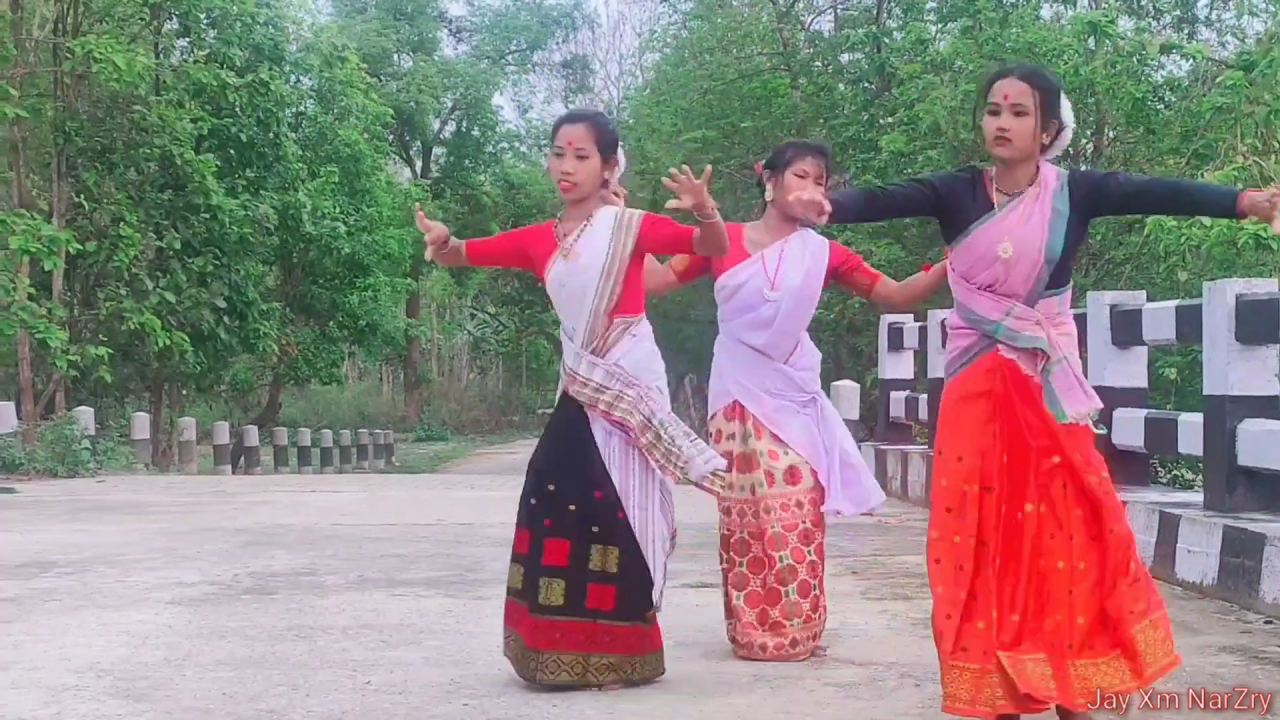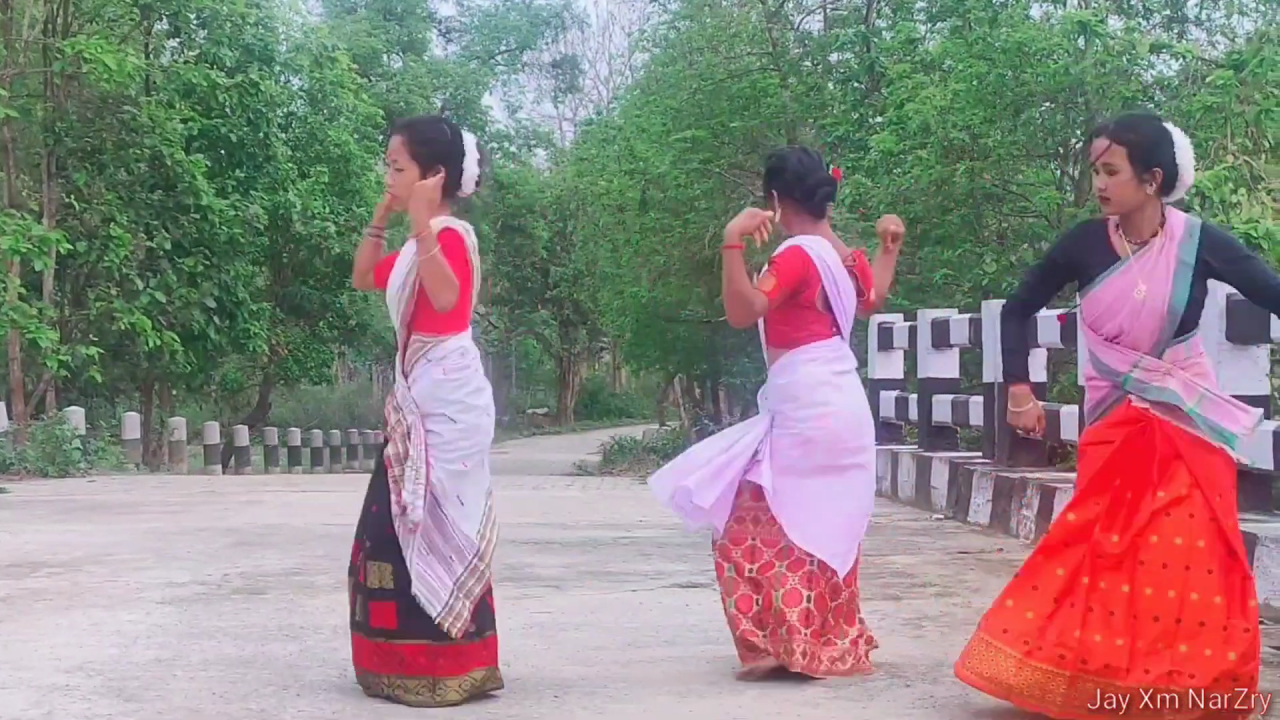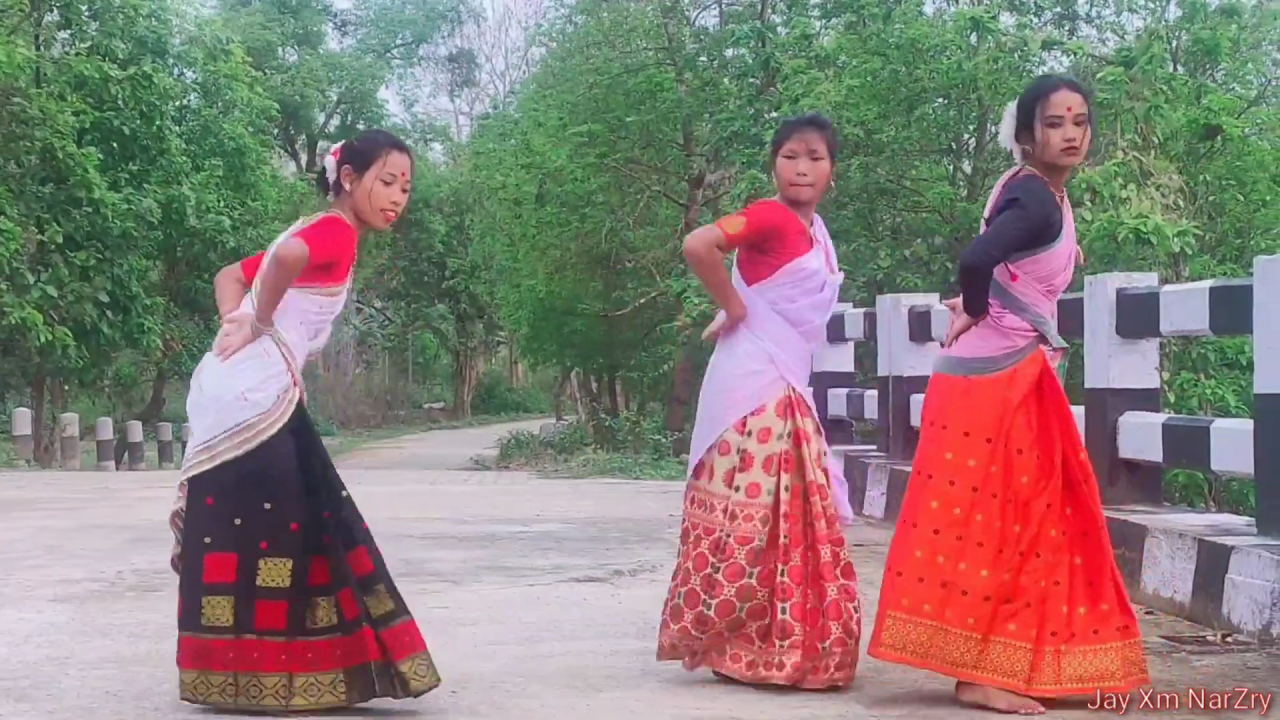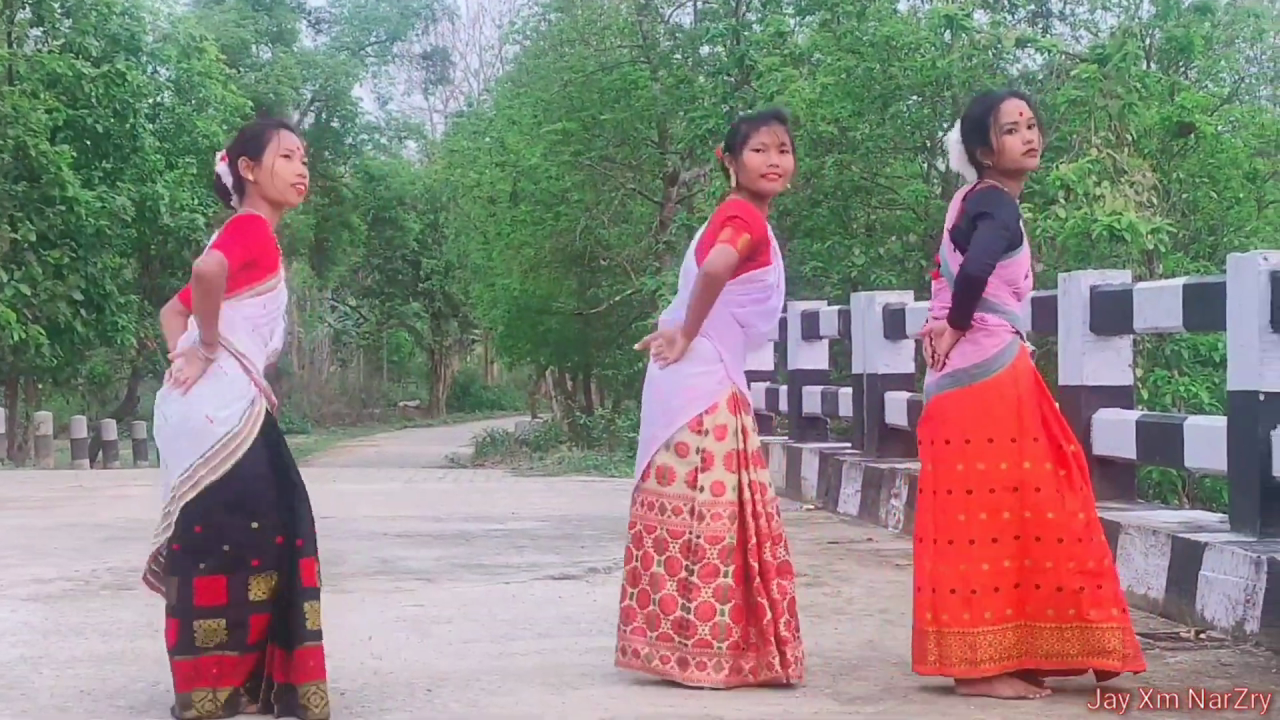
dt=1s
person 1, frame 1
left shoulder: (1073, 190)
right shoulder: (953, 189)
left elbow: (1155, 193)
right elbow: (876, 201)
right wrist: (830, 205)
left hip: (1046, 378)
right hip: (974, 381)
left knee: (1067, 522)
right knee: (977, 531)
person 1, frame 2
left shoulder: (1199, 241)
right shoulder: (1084, 243)
right elbow: (1018, 309)
right wrist: (1018, 387)
left hip: (1186, 421)
right hip: (1113, 422)
left knee: (1195, 563)
right knee: (1098, 553)
person 1, frame 3
left shoulder: (1031, 191)
right shoulder: (1038, 199)
left elbow: (988, 262)
right elbow: (978, 259)
left wrist: (974, 311)
right wrist: (975, 314)
left hip: (1017, 375)
right hip: (996, 377)
left knee: (1034, 516)
right knee: (990, 520)
left ankle: (1007, 664)
right ankle: (979, 673)
person 1, frame 4
left shoulder: (974, 203)
right shoulder: (995, 203)
left elbow: (949, 276)
right elbow: (973, 271)
left wrist: (945, 325)
right wrist: (958, 327)
left hip: (973, 382)
right hip: (988, 380)
left knee: (991, 515)
right knee: (1015, 511)
left ankle: (991, 659)
right ankle: (981, 665)
person 2, frame 1
left shoulder: (631, 226)
right shoulder: (535, 238)
left elbow: (712, 251)
right elbow: (461, 257)
left wrist: (704, 207)
right wrist: (440, 239)
left hip: (628, 386)
right hip: (579, 389)
left knee: (610, 511)
right knee: (554, 504)
left ankle: (614, 653)
right ankle: (564, 651)
person 2, frame 2
left shoulder: (447, 236)
right shoulder: (420, 242)
left elbow: (444, 303)
right elbow: (364, 278)
left wrist: (422, 221)
right wrist: (382, 217)
left hip: (444, 405)
right hip: (422, 403)
left knee: (425, 526)
right knee: (401, 524)
left ankle: (435, 668)
right ankle: (435, 664)
person 2, frame 3
left shoulder: (314, 231)
right shoulder: (339, 231)
left elbow: (231, 276)
right elbow: (293, 260)
left wrist: (233, 328)
right wrist: (256, 325)
left hip: (241, 389)
right hip: (254, 394)
left knee: (293, 521)
right knee: (267, 527)
right ankle: (257, 677)
person 2, frame 4
left shoulder: (242, 238)
right shoulder: (251, 231)
left elbow: (176, 309)
right elbow: (209, 270)
left wrist: (187, 355)
right wrist: (206, 345)
left hip: (223, 415)
right hip: (220, 417)
left knee: (252, 544)
right knee: (245, 546)
person 3, frame 1
left shoulder: (826, 253)
right shoulder: (723, 239)
left elbow: (899, 295)
right elbow: (653, 282)
left wrist: (949, 263)
left hip: (793, 394)
right hip: (739, 394)
left knee: (796, 513)
right knee: (745, 515)
left ankle: (793, 631)
right ankle: (753, 631)
person 3, frame 2
left shoulder: (797, 255)
right shoulder: (844, 255)
left elbow: (743, 313)
right elbow: (871, 301)
left wrist: (732, 246)
right wrist: (890, 250)
left hip: (805, 411)
right hip: (836, 409)
left knee: (751, 528)
right knee: (811, 531)
left ankle: (785, 644)
right ankle: (828, 647)
person 3, frame 3
left shoulder: (811, 229)
right shoulder: (772, 215)
right elbow: (698, 245)
right wrist: (732, 306)
left hip: (784, 389)
right hip: (752, 386)
left knee: (805, 517)
right knee: (743, 516)
left ankle: (792, 649)
right ankle: (718, 645)
person 3, frame 4
left shoulder: (745, 220)
right shoulder: (743, 218)
left elbow: (702, 282)
right elbow: (714, 268)
left wrist: (676, 331)
right wrist: (687, 333)
left hip: (721, 387)
right hip: (700, 386)
left knee: (741, 517)
right knee: (704, 518)
left ankle: (744, 648)
right ankle: (697, 651)
